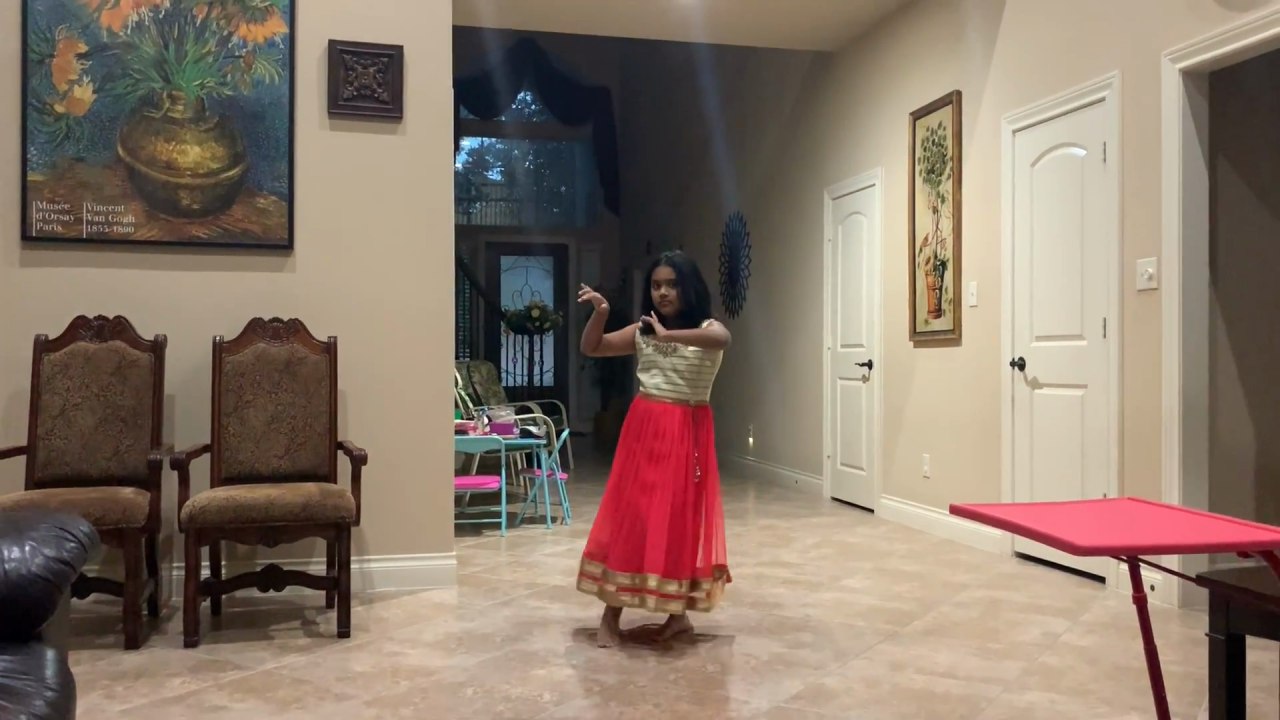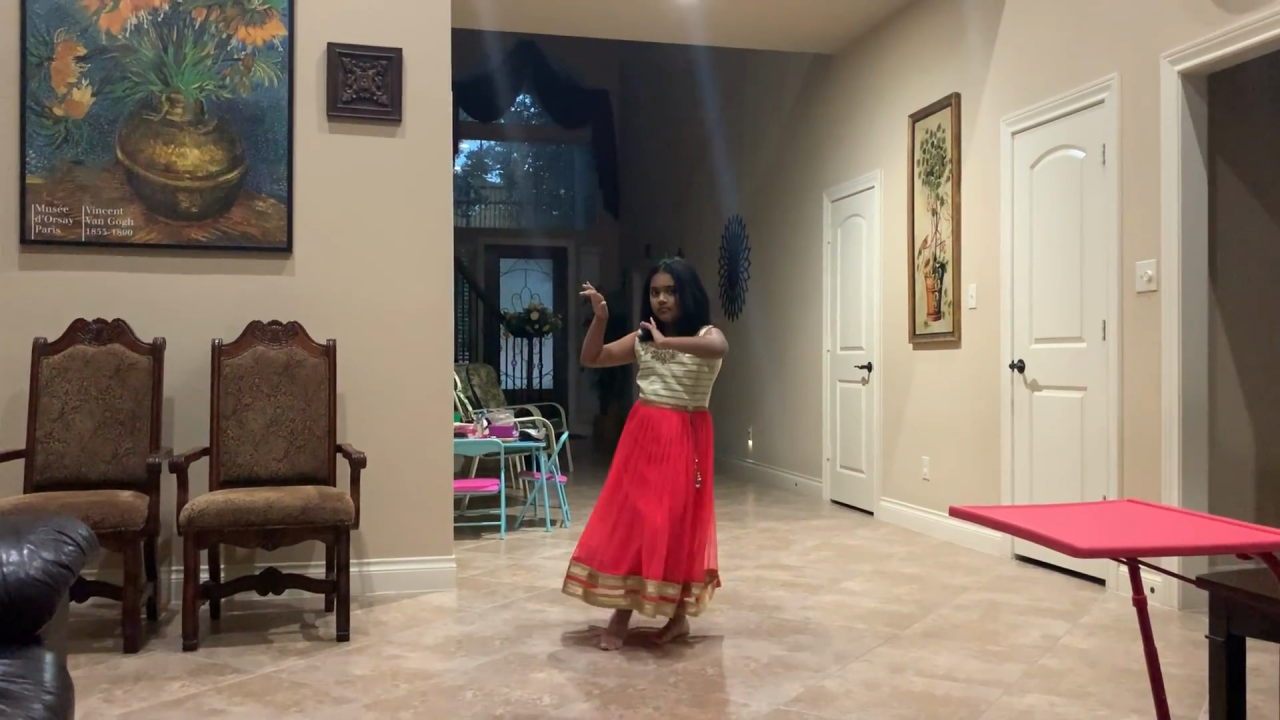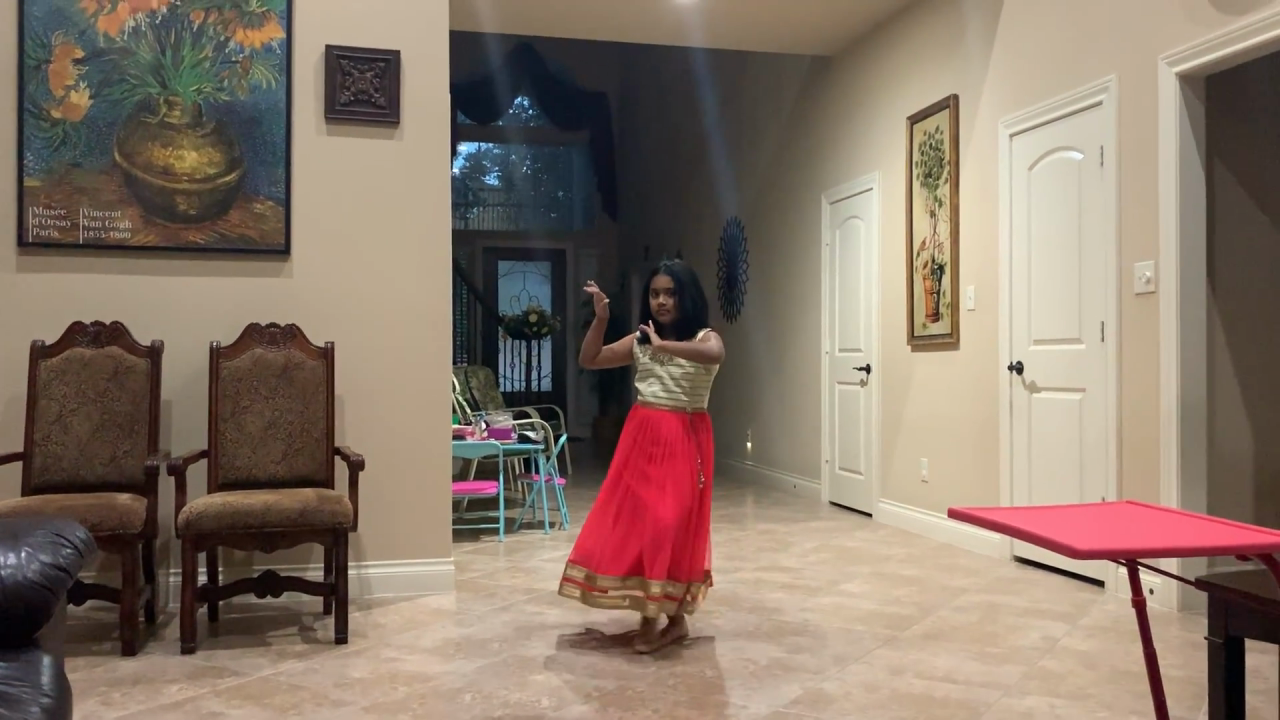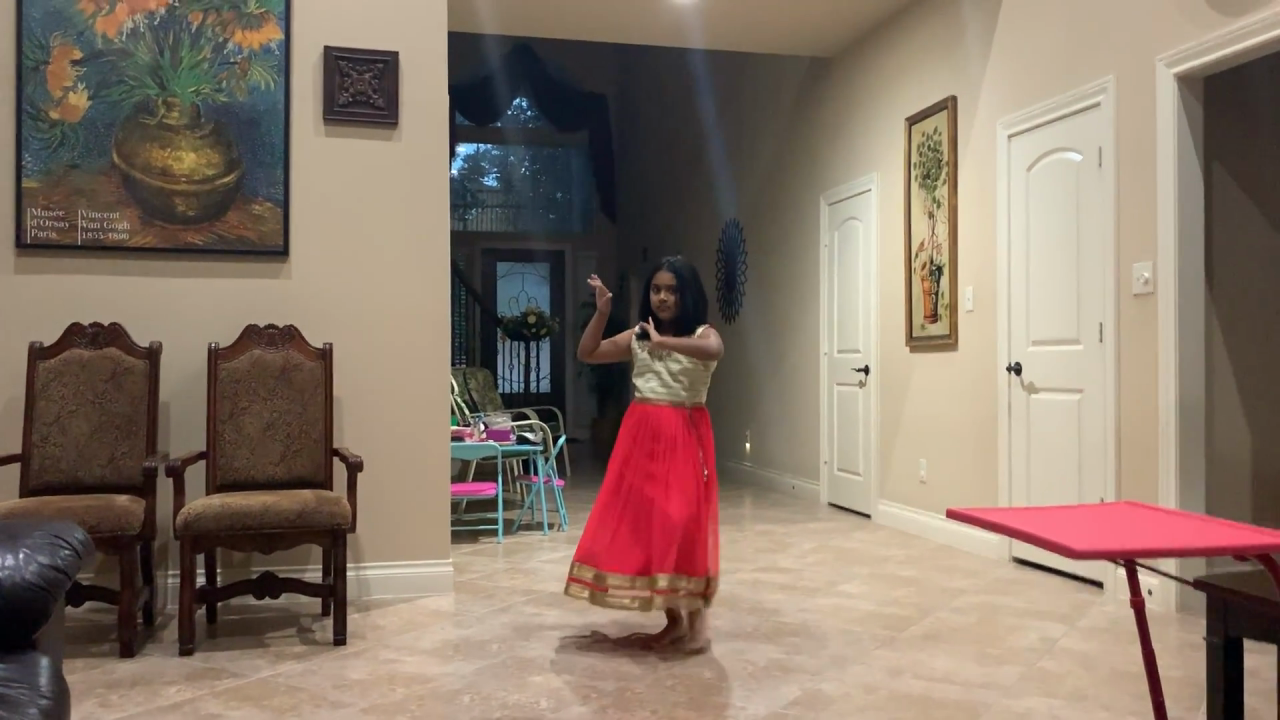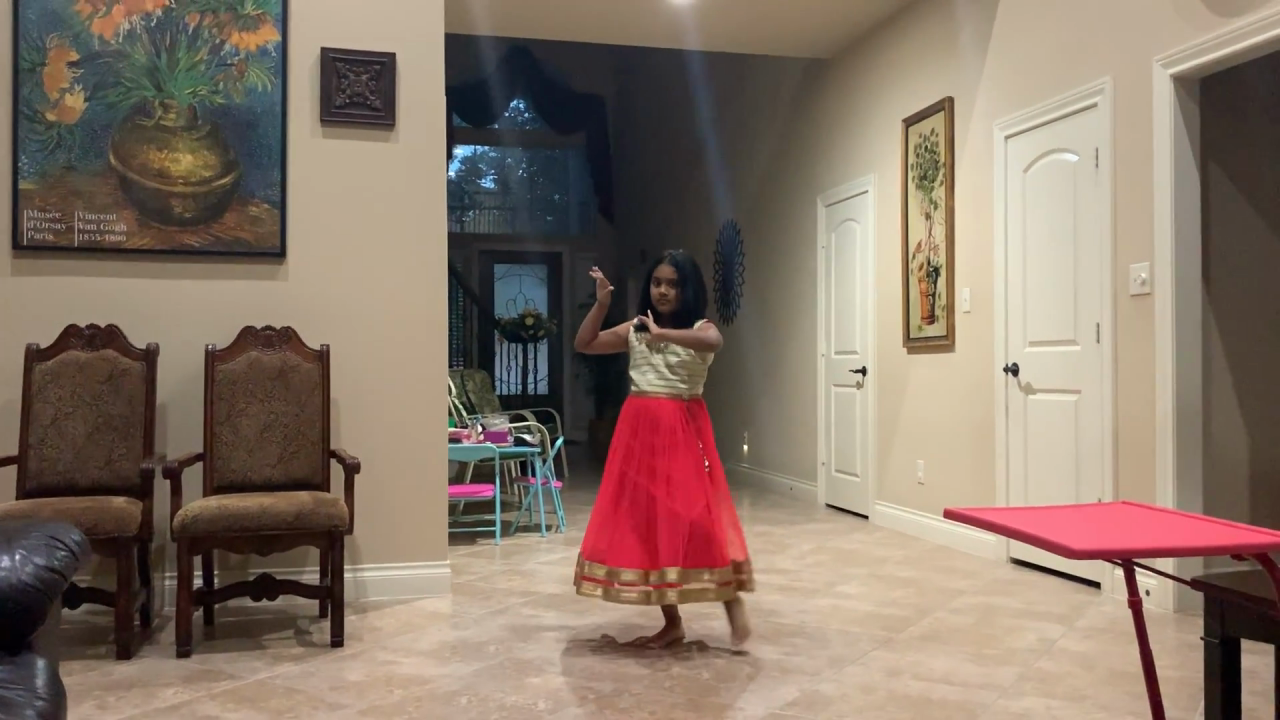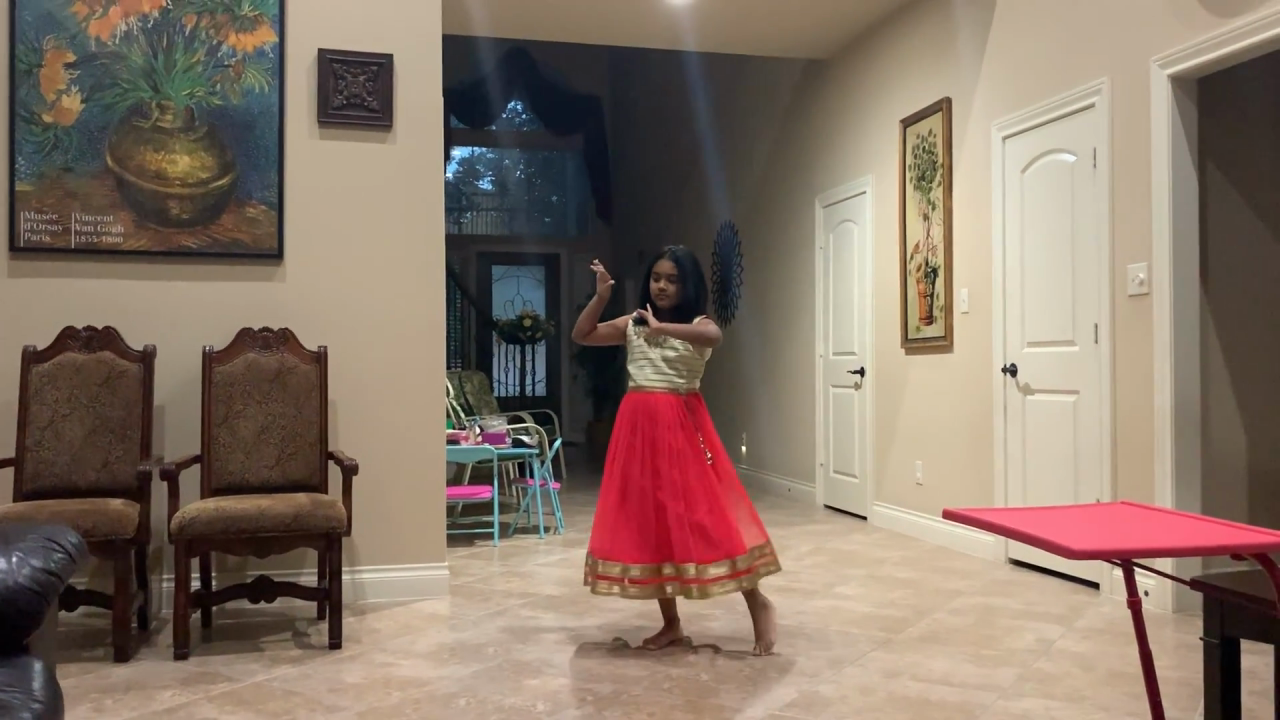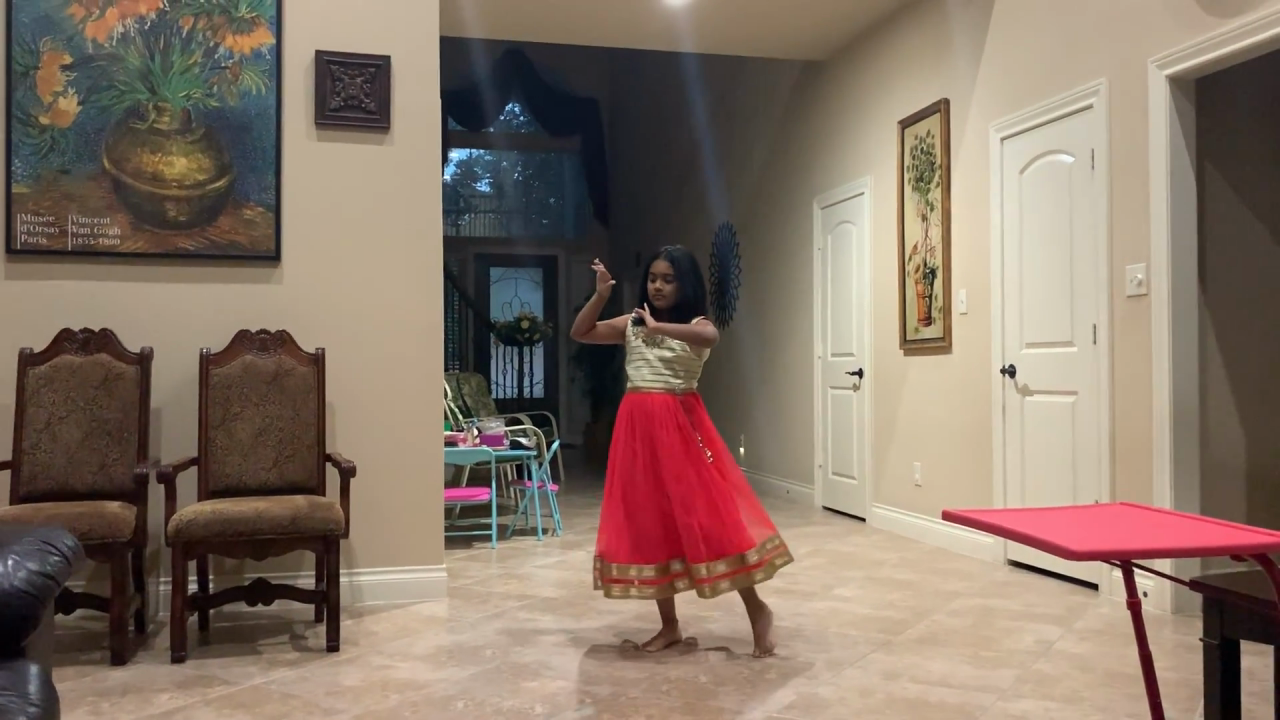
dt=0.1s
person 1, frame 1
left shoulder: (706, 328)
right shoulder: (641, 331)
left elbow: (723, 339)
right elbow: (590, 348)
left wrist: (670, 334)
right wrist: (599, 311)
left hip: (687, 431)
right hip: (642, 428)
left knee: (670, 519)
right knee: (630, 516)
left ankle: (676, 610)
right ankle: (629, 610)
person 1, frame 2
left shoulder: (705, 335)
right shoulder: (640, 339)
left elbow: (720, 348)
right elbow: (591, 359)
left wrist: (667, 342)
right wrist: (599, 316)
left hip: (685, 436)
right hip: (643, 434)
left knee: (669, 523)
right knee: (626, 521)
left ankle: (640, 613)
right ankle: (656, 615)
person 1, frame 3
left shoulder: (704, 337)
right shoulder: (639, 340)
left elbow: (715, 354)
right elbow: (588, 360)
left wrist: (664, 345)
right wrist: (601, 317)
left hip: (684, 438)
right hip: (642, 437)
left knee: (669, 523)
right knee: (630, 521)
left ankle: (658, 613)
right ankle: (674, 618)
person 1, frame 4
left shoulder: (702, 334)
right shoulder: (637, 336)
left elbow: (714, 351)
right elbow: (587, 354)
left wrist: (663, 341)
right wrist: (602, 312)
left hip: (685, 435)
right hip: (640, 434)
left knee: (679, 519)
right knee: (633, 521)
left ankle: (694, 611)
right ankle: (675, 619)
person 1, frame 5
left shoulder: (701, 328)
right shoulder: (635, 329)
left elbow: (714, 342)
right elbow: (583, 344)
left wrist: (661, 334)
right wrist: (601, 303)
left hip: (683, 426)
right hip: (639, 426)
left knee: (694, 515)
right knee: (641, 516)
left ankle: (734, 603)
right ankle: (672, 622)
person 1, frame 6
left shoulder: (697, 325)
right shoulder: (632, 324)
left elbow: (713, 336)
right elbow: (580, 335)
left wrist: (660, 327)
right wrist: (601, 296)
left hip: (682, 423)
right hip: (638, 423)
left knee: (704, 512)
right knee: (642, 516)
left ankle: (758, 603)
right ankle: (671, 623)
person 1, frame 7
left shoulder: (696, 325)
right shoulder: (631, 324)
left elbow: (710, 337)
right elbow: (579, 333)
left wrist: (657, 327)
right wrist: (600, 295)
left hip: (680, 422)
right hip: (636, 424)
left knee: (706, 510)
right knee: (645, 517)
left ankle: (755, 604)
right ankle: (669, 625)
